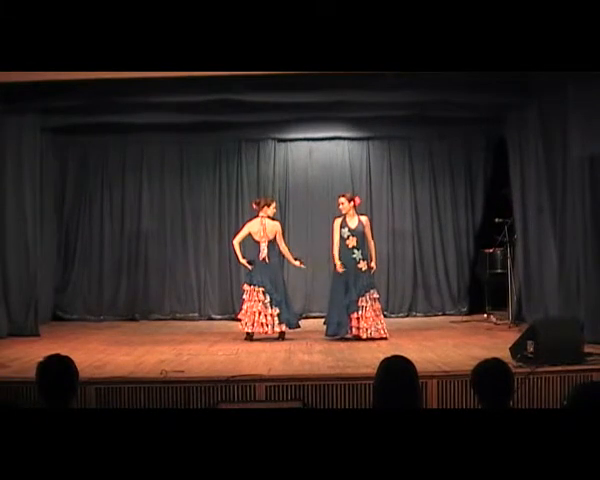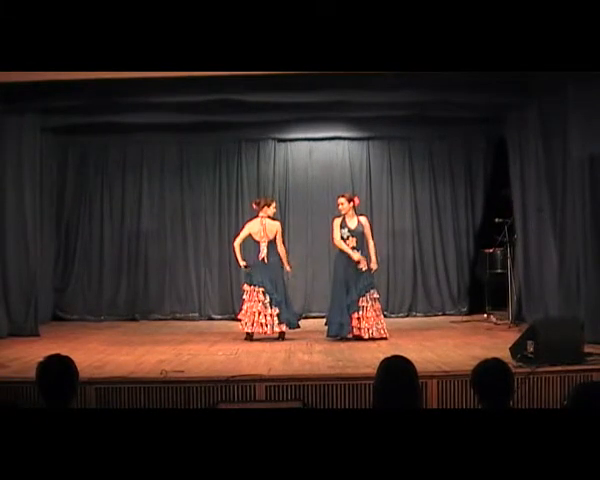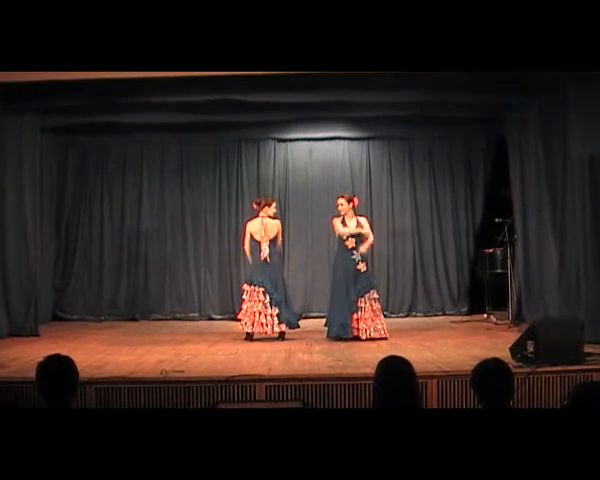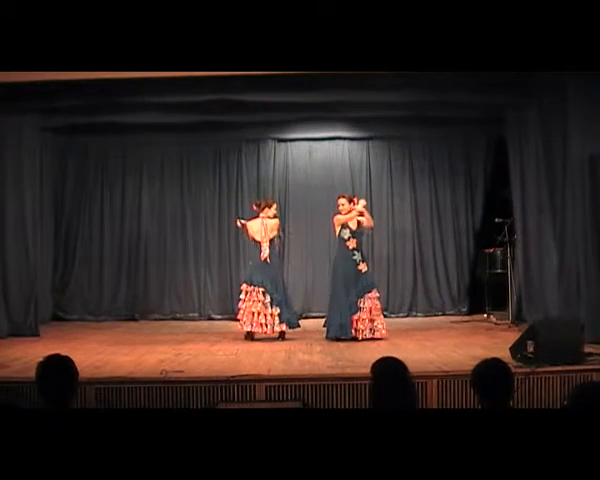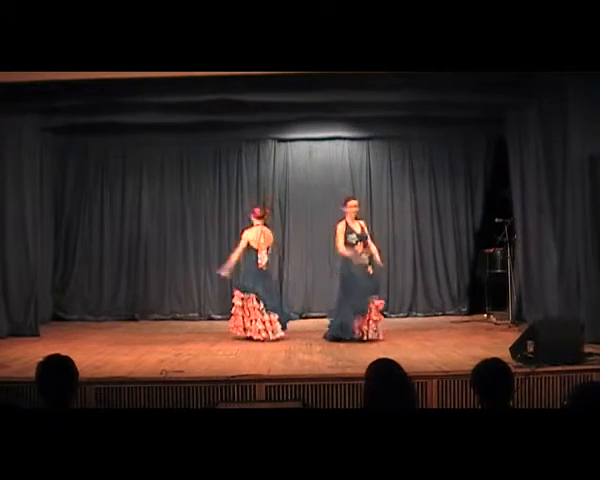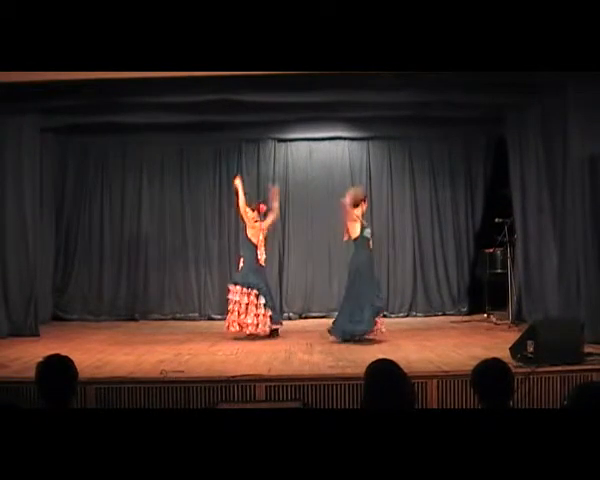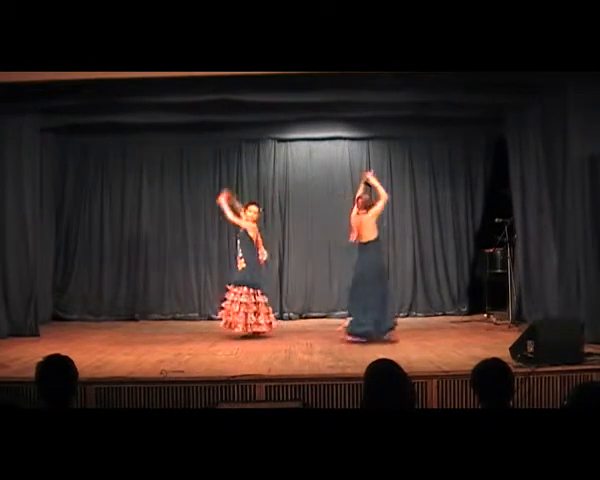
dt=0.3s
person 1, frame 1
left shoulder: (364, 220)
right shoulder: (338, 221)
left elbow: (370, 241)
right elbow: (336, 243)
left wrist: (373, 260)
right wrist: (337, 261)
left hip: (361, 263)
right hip: (345, 263)
left knee: (364, 295)
right knee: (344, 295)
left ankle: (365, 331)
right ankle: (345, 331)
person 1, frame 2
left shoulder: (363, 220)
right shoulder: (337, 221)
left elbow: (370, 241)
right elbow: (337, 240)
left wrist: (373, 260)
right wrist: (352, 253)
left hip: (361, 263)
right hip: (343, 262)
left knee: (364, 295)
right knee: (344, 295)
left ankle: (365, 330)
right ankle: (346, 330)
person 1, frame 3
left shoulder: (361, 220)
right shoulder: (337, 221)
left elbow: (371, 238)
right elbow: (342, 231)
left wrist: (366, 245)
right wrist: (360, 230)
left hip: (359, 262)
right hip: (343, 263)
left knee: (364, 295)
right knee: (344, 295)
left ankle: (364, 331)
right ankle: (345, 331)
person 1, frame 4
left shoulder: (360, 219)
right shoulder: (338, 219)
left elbow: (370, 224)
right elbow: (349, 217)
left wrist: (363, 210)
right wrist: (359, 207)
left hip: (359, 262)
right hip: (343, 262)
left knee: (366, 296)
right knee: (344, 296)
left ankle: (364, 330)
right ankle: (343, 331)
person 1, frame 5
left shoulder: (362, 224)
right shoulder: (342, 226)
left elbow: (369, 243)
right elbow: (340, 247)
left wrist: (376, 255)
right wrist: (353, 256)
left hip: (365, 266)
right hip: (350, 266)
left knee: (368, 300)
right knee: (353, 298)
left ankle: (361, 332)
right ankle: (345, 332)
person 1, frame 6
left shoulder: (356, 218)
right shoulder: (353, 217)
left elbow: (349, 209)
right elbow: (346, 206)
left wrist: (352, 197)
right wrist: (348, 198)
left hip: (365, 261)
right hip: (361, 261)
left knee: (365, 295)
right knee: (361, 295)
left ankle: (359, 330)
right ankle: (354, 331)
person 1, frame 7
left shoulder: (353, 219)
right shoulder: (371, 216)
left elbow: (356, 202)
right elbow: (384, 198)
left wrist: (362, 184)
right wrist: (374, 182)
left hip: (361, 264)
right hip: (375, 263)
left knee: (361, 298)
right knee: (377, 297)
left ankle: (358, 330)
right ankle: (376, 330)
person 2, frame 1
left shoulder: (251, 225)
right shoulder: (276, 225)
left elbow: (235, 241)
right elbow: (282, 247)
left wrist: (241, 259)
right wrist: (293, 261)
left hip: (257, 265)
right hip: (273, 264)
left knee: (254, 296)
right knee: (277, 295)
left ankle: (250, 332)
right ankle: (281, 332)
person 2, frame 2
left shoulder: (251, 225)
right shoulder: (276, 225)
left elbow: (236, 243)
right elbow: (280, 247)
left wrist: (240, 260)
right wrist: (286, 264)
left hip: (256, 265)
right hip: (273, 264)
left knee: (253, 298)
right knee: (276, 295)
left ankle: (250, 332)
right ankle: (281, 331)
person 2, frame 3
left shoulder: (250, 225)
right shoulder: (276, 223)
left elbow: (247, 246)
right elbow: (279, 244)
left hip: (257, 264)
right hip: (273, 264)
left knee: (254, 297)
right knee: (277, 295)
left ankle: (250, 333)
right ankle: (281, 331)
person 2, frame 4
left shoulder: (250, 224)
right shoulder: (275, 222)
left hip: (256, 264)
right hip: (273, 264)
left knee: (253, 296)
right knee: (276, 294)
left ankle: (250, 331)
right ankle: (281, 331)
person 2, frame 5
left shoulder: (248, 233)
right shoulder: (269, 234)
left elbow: (238, 252)
left wrist: (227, 268)
left hip: (249, 272)
right hip: (264, 272)
left knee: (248, 301)
right knee: (268, 299)
left ankle: (250, 332)
right ankle: (272, 331)
person 2, frame 6
left shoulder: (251, 226)
right shoulder: (263, 226)
left elbow: (242, 207)
right elbow: (273, 214)
left wrist: (239, 187)
right wrist: (275, 196)
left hip: (248, 268)
right hip: (258, 267)
left knee: (245, 296)
right knee: (261, 294)
left ankle: (252, 327)
right ankle: (272, 327)
person 2, frame 7
left shoulder: (251, 226)
right shoulder: (245, 223)
left elbow: (231, 217)
right elbow: (240, 211)
left wrist: (224, 202)
right wrist: (230, 199)
left hip: (249, 268)
right hip: (244, 268)
left knee: (244, 295)
right knee: (247, 297)
left ankle: (254, 327)
right ankle: (255, 326)
